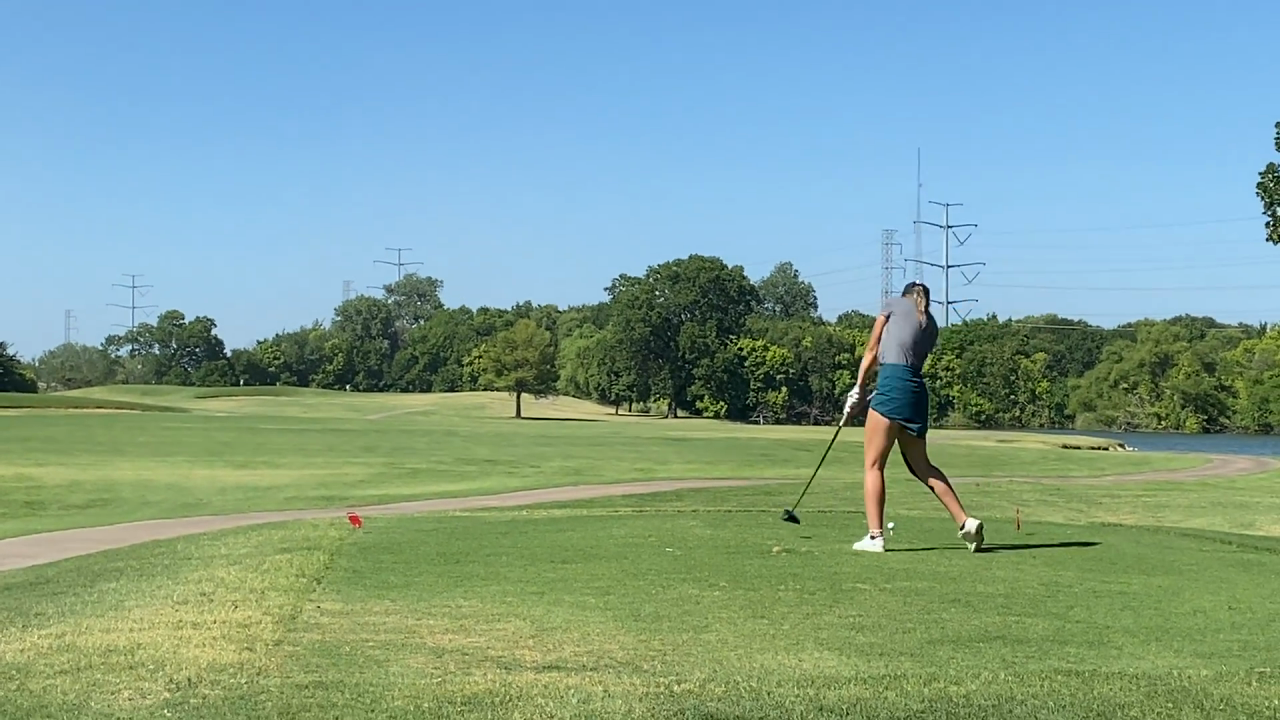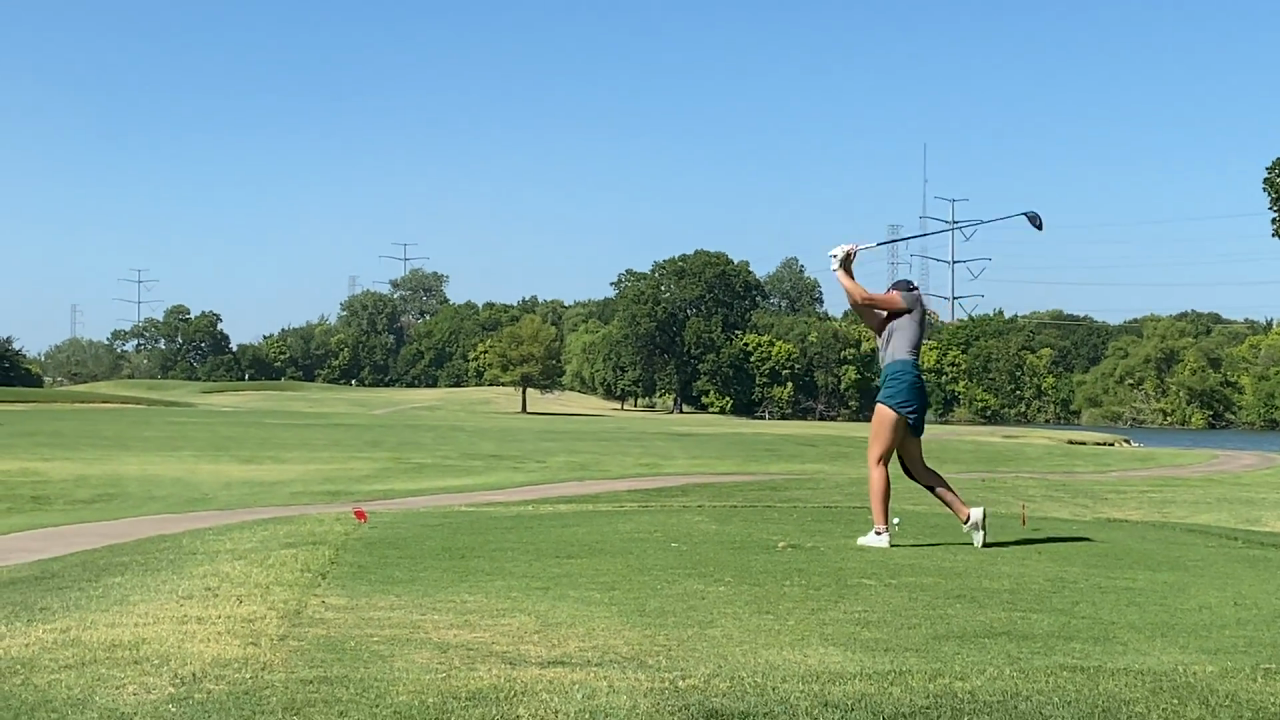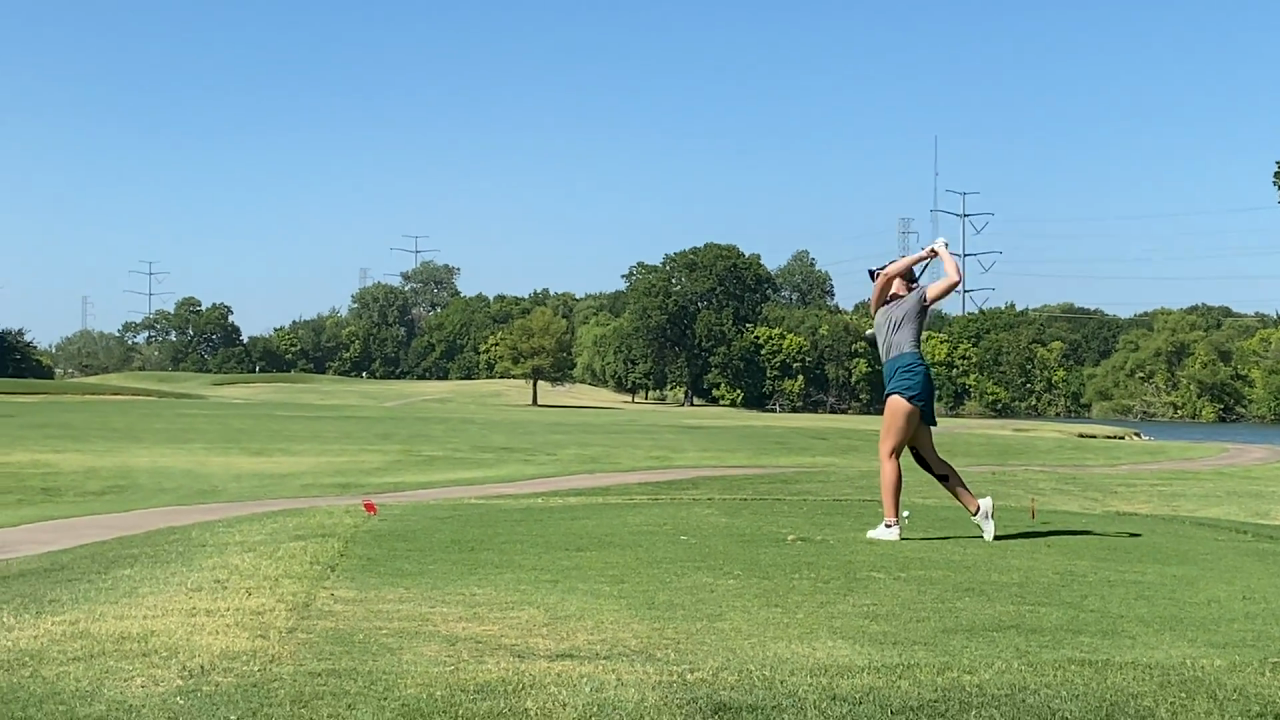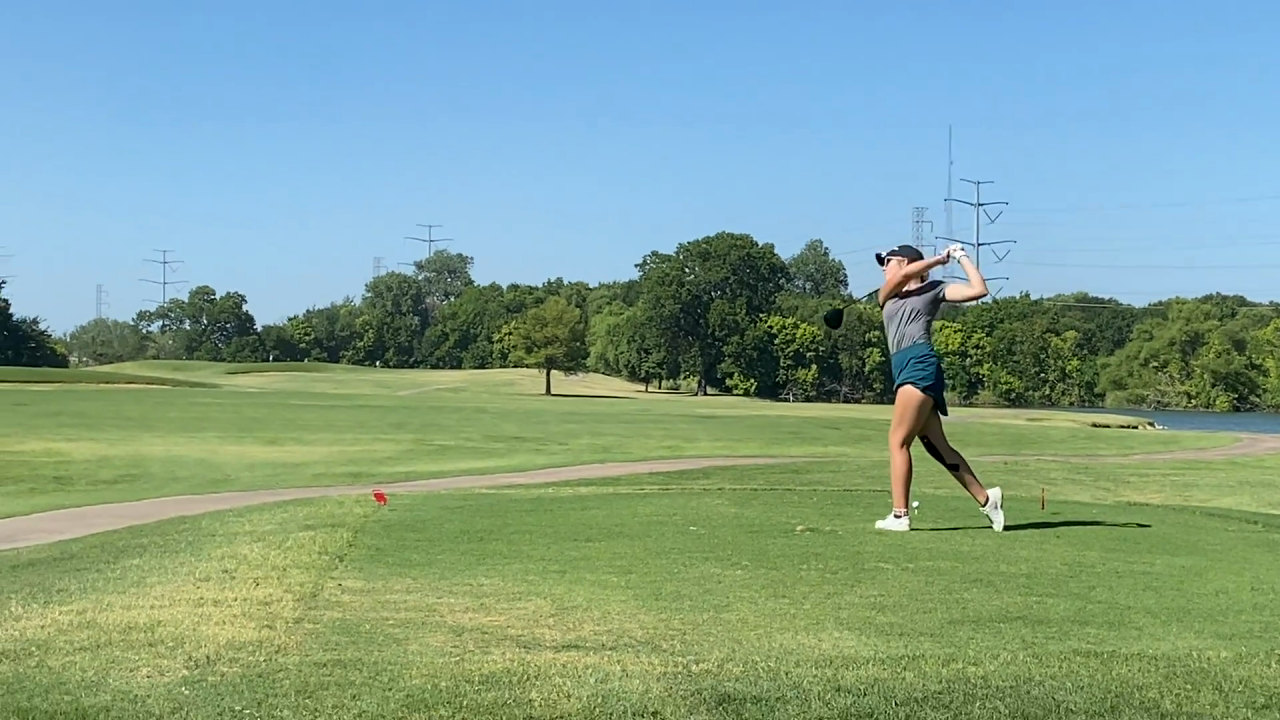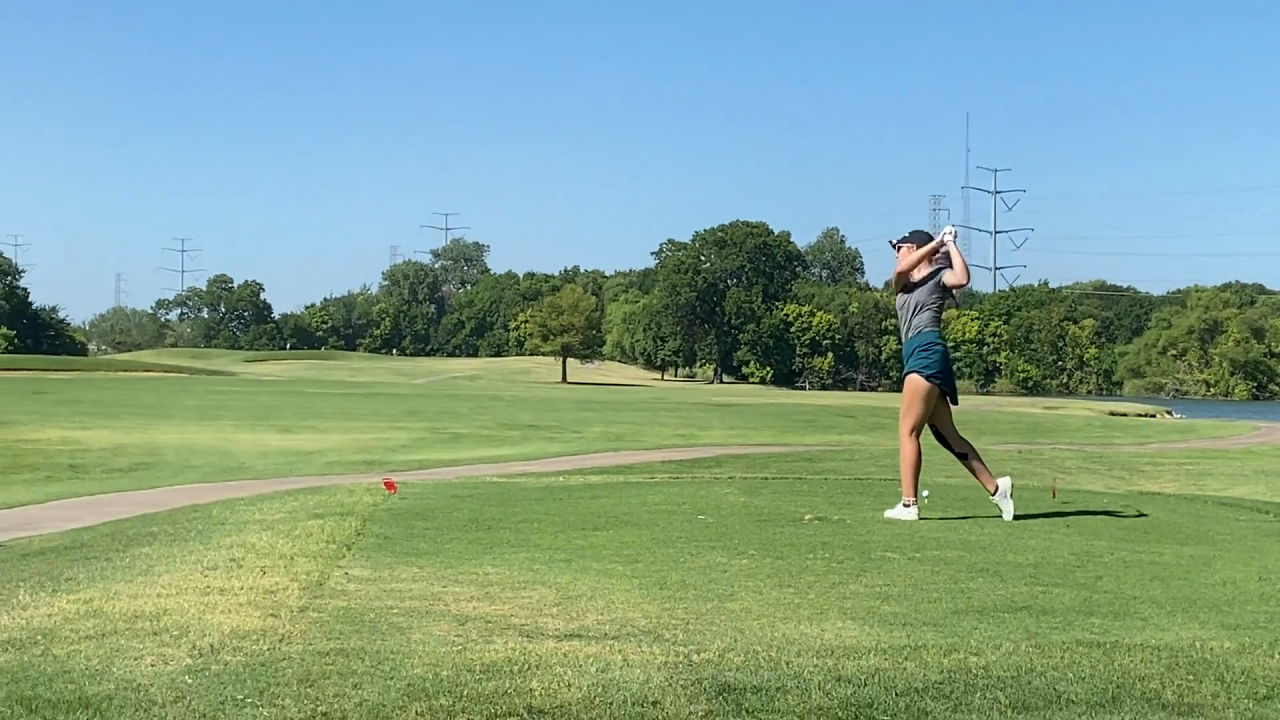
dt=0.2s
person 1, frame 1
left shoulder: (892, 307)
right shoulder: (930, 324)
left elbow: (871, 352)
left wrist: (858, 389)
right wrist: (871, 394)
left hip: (892, 386)
right hip: (915, 392)
left knee: (873, 465)
right knee: (921, 466)
left ankle: (875, 536)
right ankle: (965, 522)
person 1, frame 2
left shoulder: (909, 301)
right shoulder: (889, 325)
left elbow: (865, 298)
right elbow: (860, 307)
left wrist: (840, 272)
right wrist: (846, 271)
left hip: (900, 383)
right hip: (900, 386)
left knee: (876, 460)
right knee: (915, 467)
left ankle: (880, 531)
right ankle: (968, 515)
person 1, frame 3
left shoulder: (918, 296)
right shoulder: (880, 306)
left elbow: (954, 279)
right elbow: (883, 276)
left wrist: (941, 251)
right wrist: (924, 254)
left hip: (909, 375)
right hip: (898, 379)
left knee: (888, 453)
right knee: (926, 457)
left ankle: (890, 524)
right ankle: (976, 508)
person 1, frame 4
left shoulder: (934, 289)
right shoulder: (887, 295)
left elbow: (979, 290)
right elbow: (905, 274)
left wrist: (960, 257)
right wrist: (941, 258)
left hip: (920, 365)
right hip: (905, 370)
left knee: (898, 442)
right knee: (937, 446)
left ankle: (899, 515)
right ankle: (986, 499)
person 1, frame 5
left shoulder: (940, 274)
right shoulder: (902, 282)
left elbow: (963, 279)
right elbow: (902, 269)
left wrist: (950, 244)
right wrist: (936, 243)
left hip: (927, 353)
right hip: (916, 357)
left knee: (908, 431)
right knee: (946, 434)
left ankle: (908, 504)
right ankle: (996, 488)
